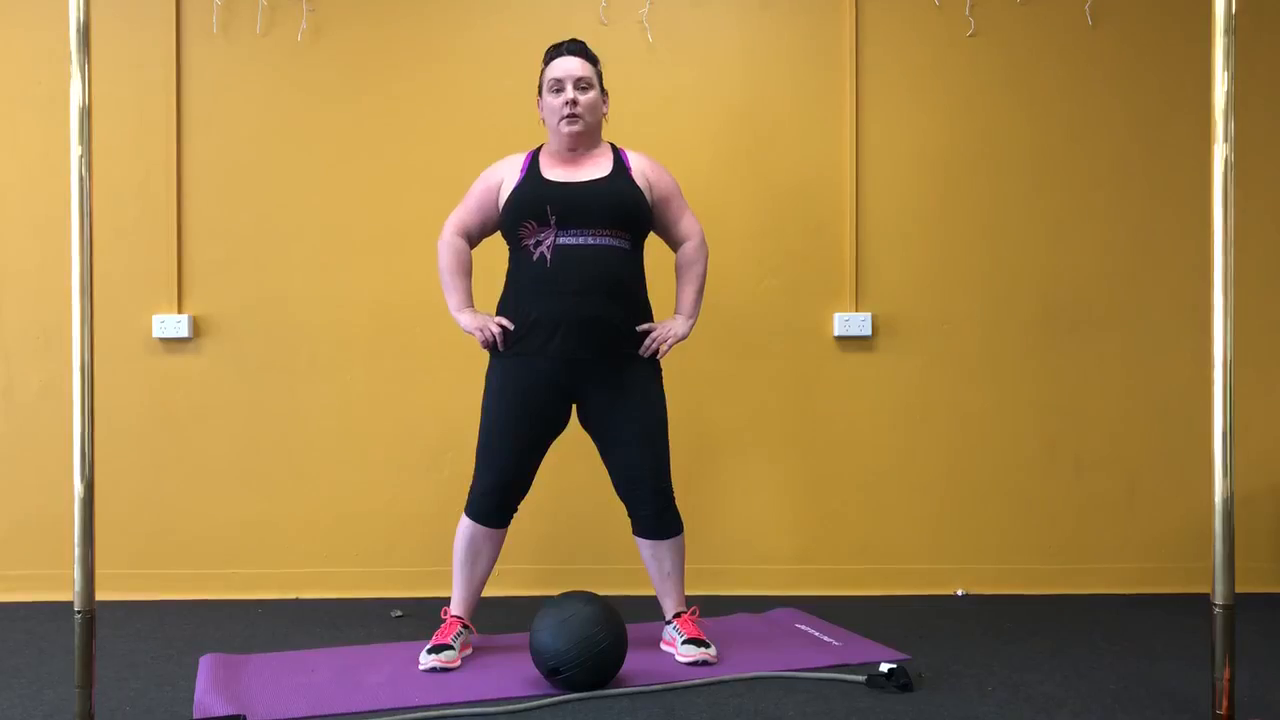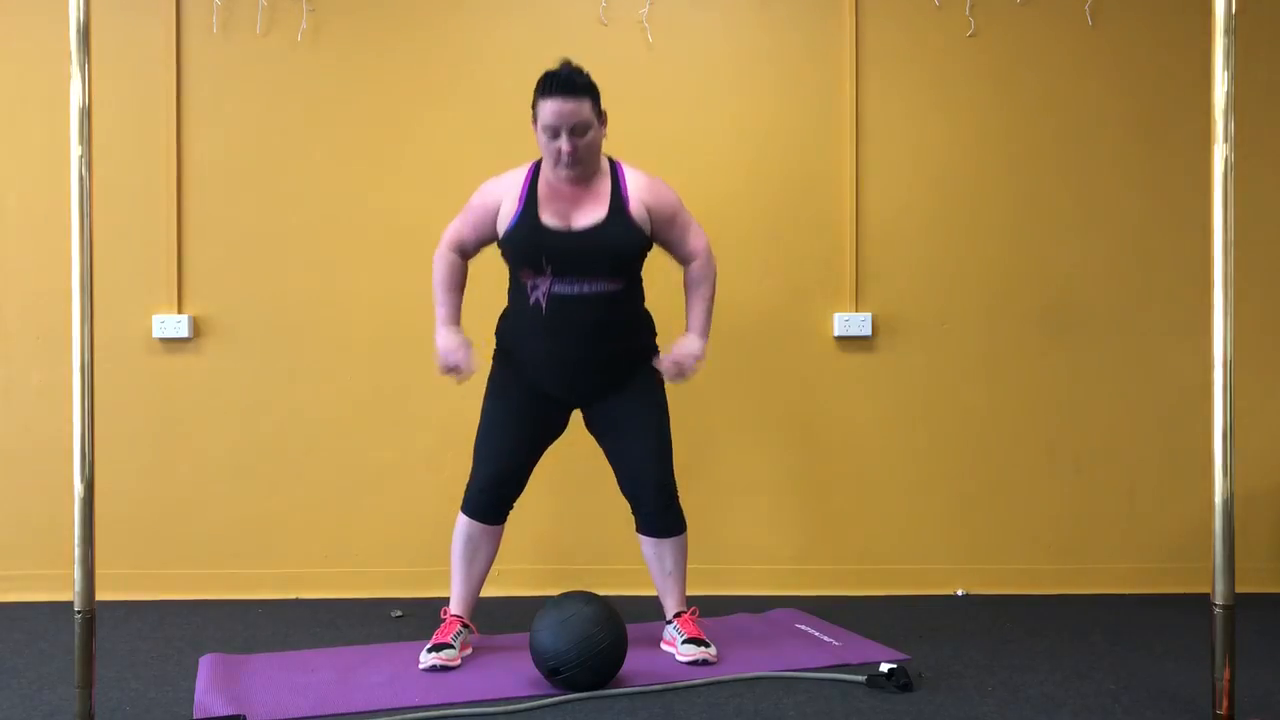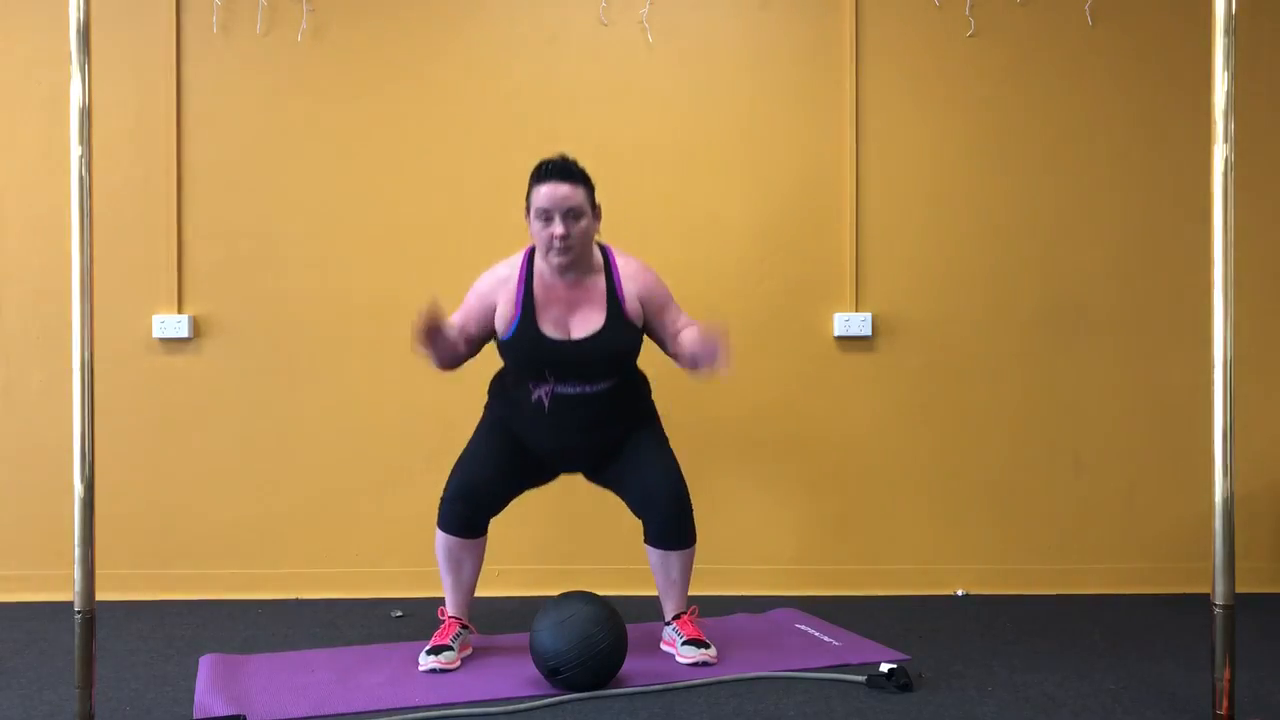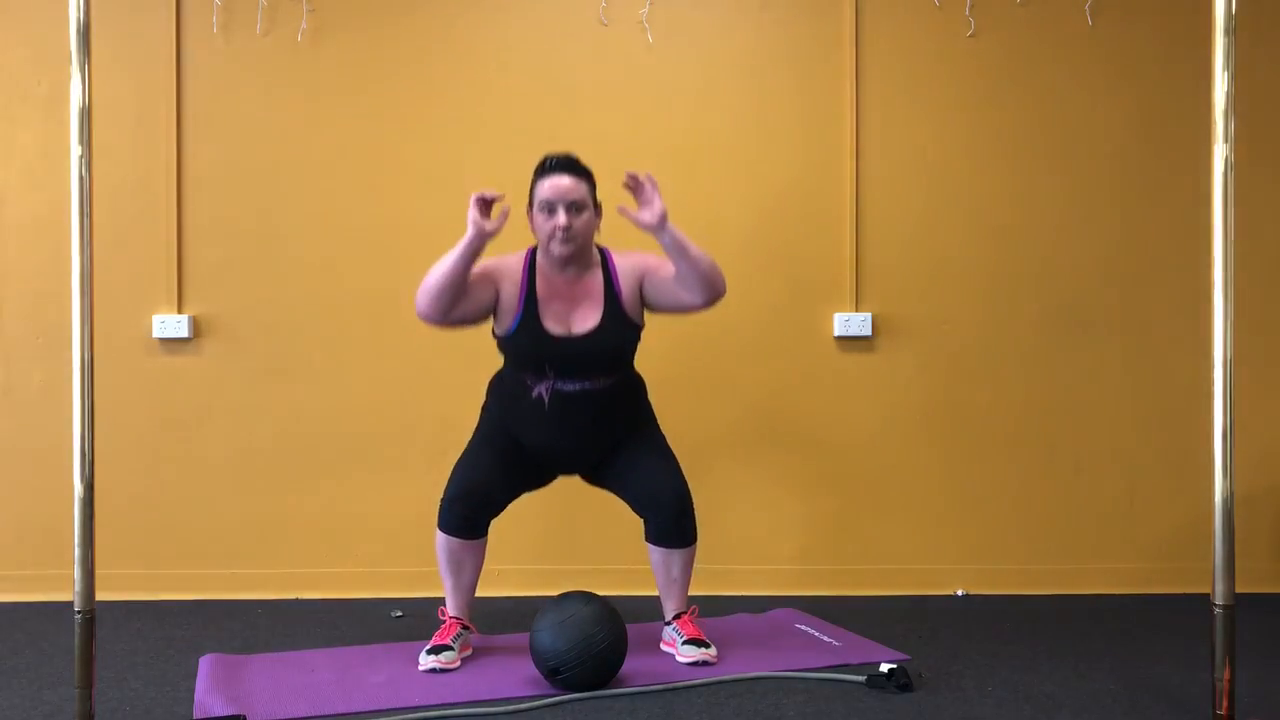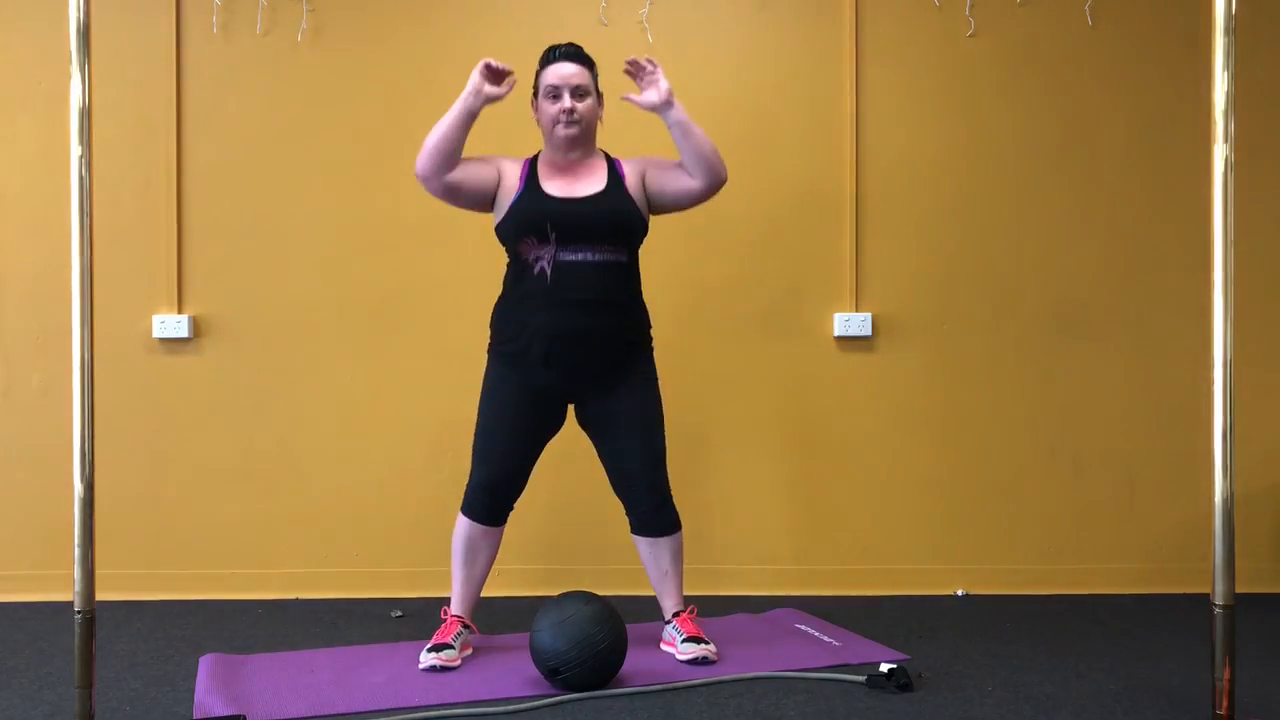
dt=0.4s
person 1, frame 1
left shoulder: (640, 172)
right shoulder: (509, 174)
left elbow: (690, 240)
right elbow: (454, 236)
left wrist: (684, 318)
right wrist: (464, 312)
left hip: (622, 364)
right hip: (528, 360)
left knee: (649, 493)
right knee: (493, 490)
left ankle: (678, 621)
right ankle: (456, 624)
person 1, frame 2
left shoulder: (642, 191)
right shoulder: (507, 191)
left elbow: (697, 255)
right elbow: (451, 249)
left wrist: (695, 335)
right wrist: (448, 328)
left hip: (624, 376)
right hip: (527, 374)
left knee: (654, 490)
right knee: (488, 488)
left ankle: (679, 621)
right ankle: (455, 624)
person 1, frame 3
left shoulder: (633, 279)
right shoulder: (502, 283)
left elbow: (679, 336)
right elbow: (457, 346)
left wrist: (699, 348)
right wrist: (439, 341)
left hip: (620, 434)
right hip: (521, 432)
left knee: (669, 503)
right knee: (462, 500)
left ankle: (678, 622)
right ankle: (454, 626)
person 1, frame 4
left shoulder: (630, 274)
right shoulder: (504, 279)
left elbow: (707, 292)
right elbow: (429, 310)
left wrist: (664, 231)
right wrist: (472, 241)
left hip: (618, 433)
right hip: (519, 433)
left knee: (671, 502)
right knee: (462, 501)
left ankle: (678, 623)
right ankle: (455, 626)
person 1, frame 5
left shoulder: (634, 177)
right shoulder: (507, 178)
left elbow: (708, 179)
right elbow: (430, 174)
left wrist: (668, 109)
right wrist: (472, 100)
left hip: (618, 367)
right hip: (523, 363)
left knee: (647, 489)
right knee: (489, 486)
left ankle: (678, 620)
right ankle: (456, 623)
